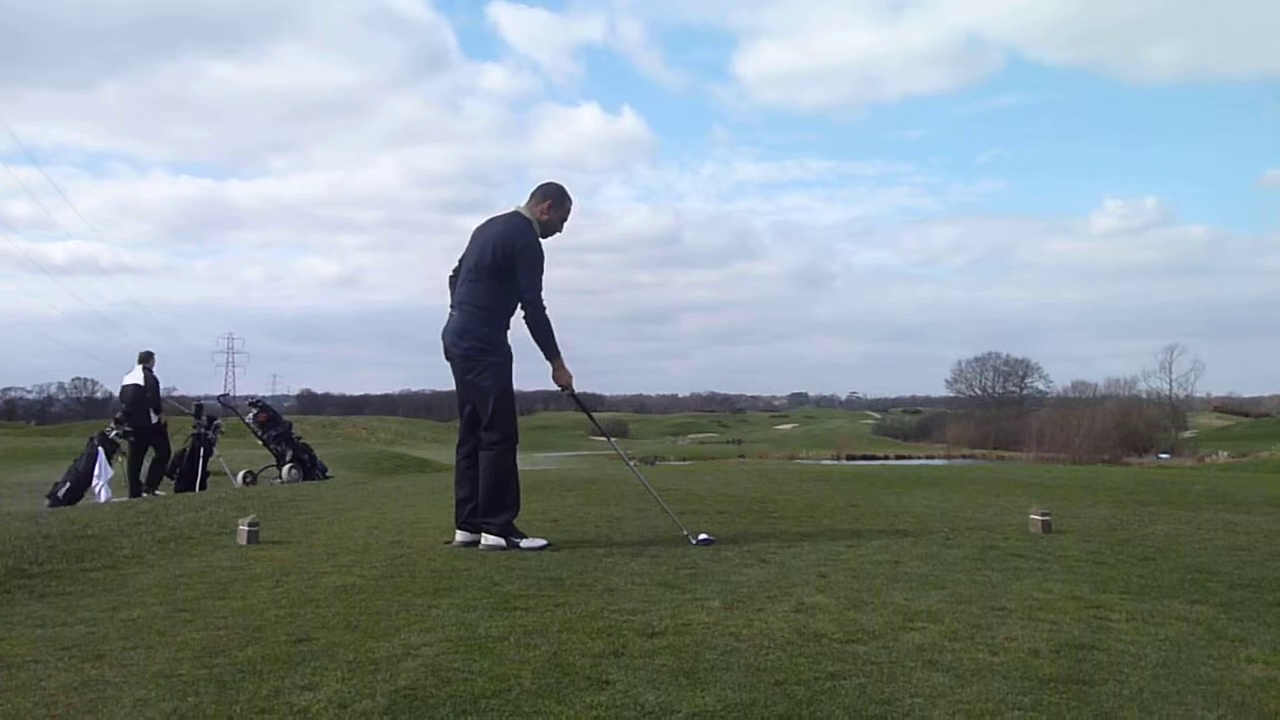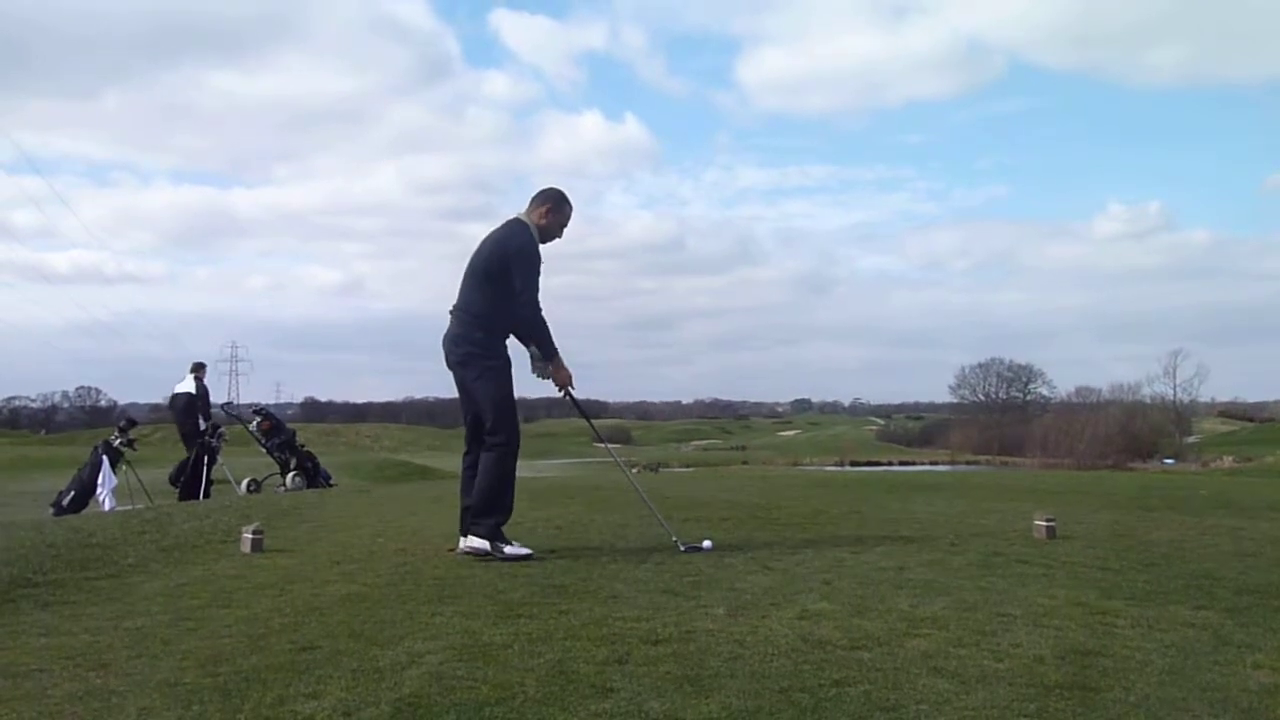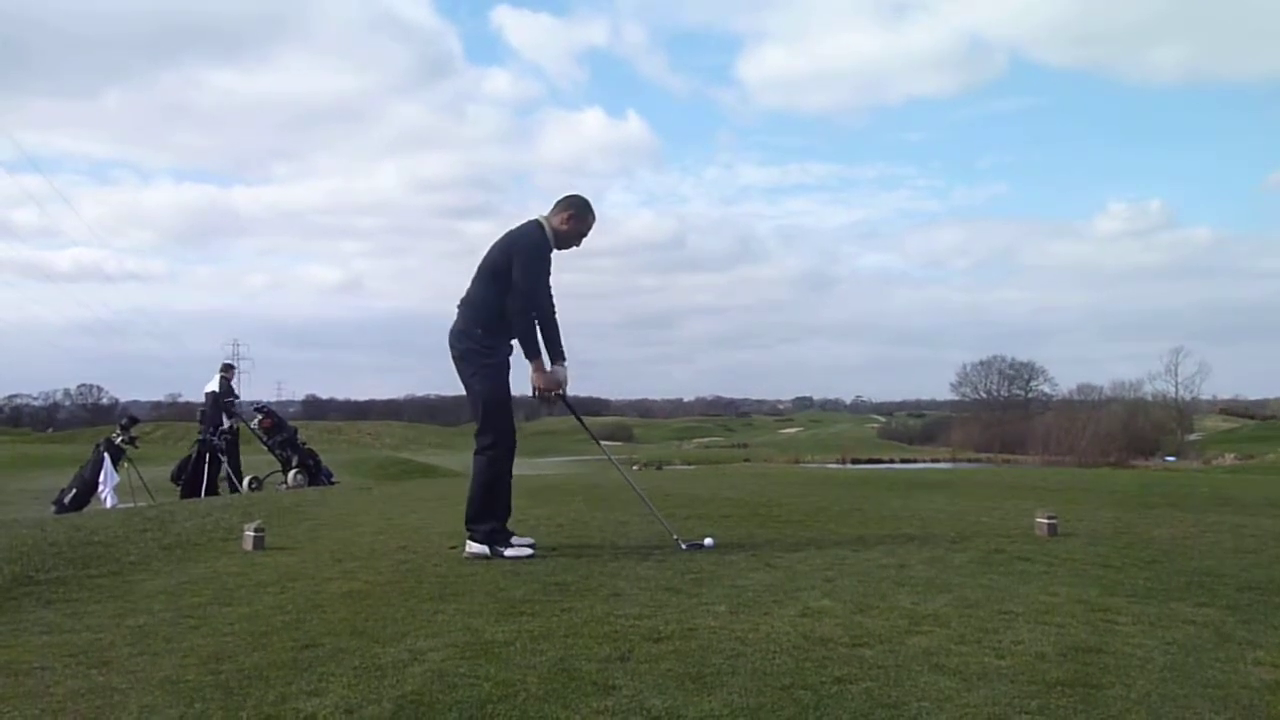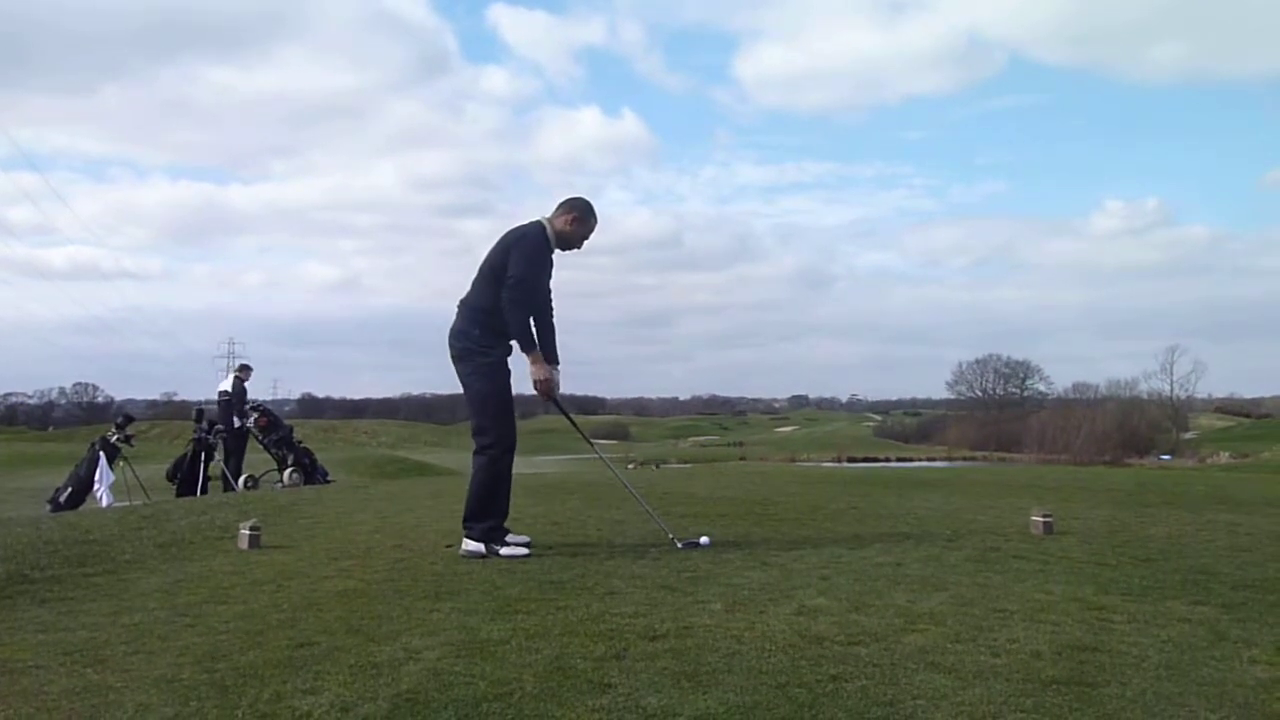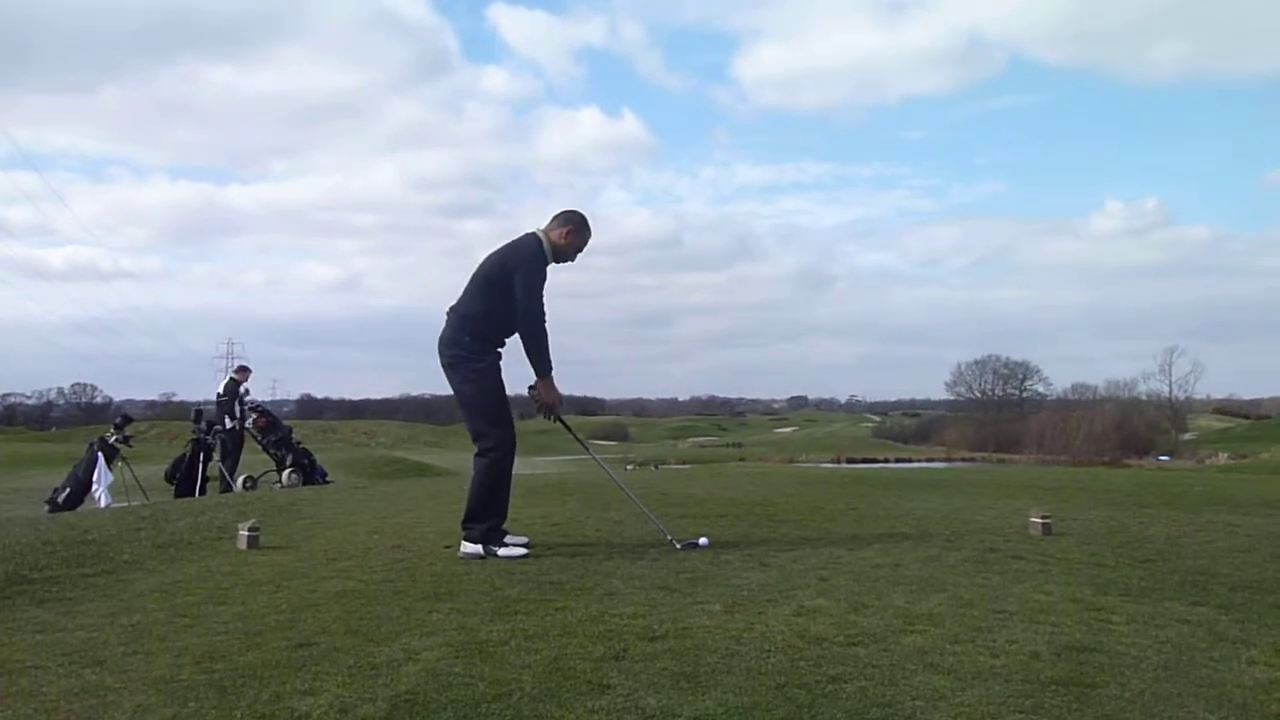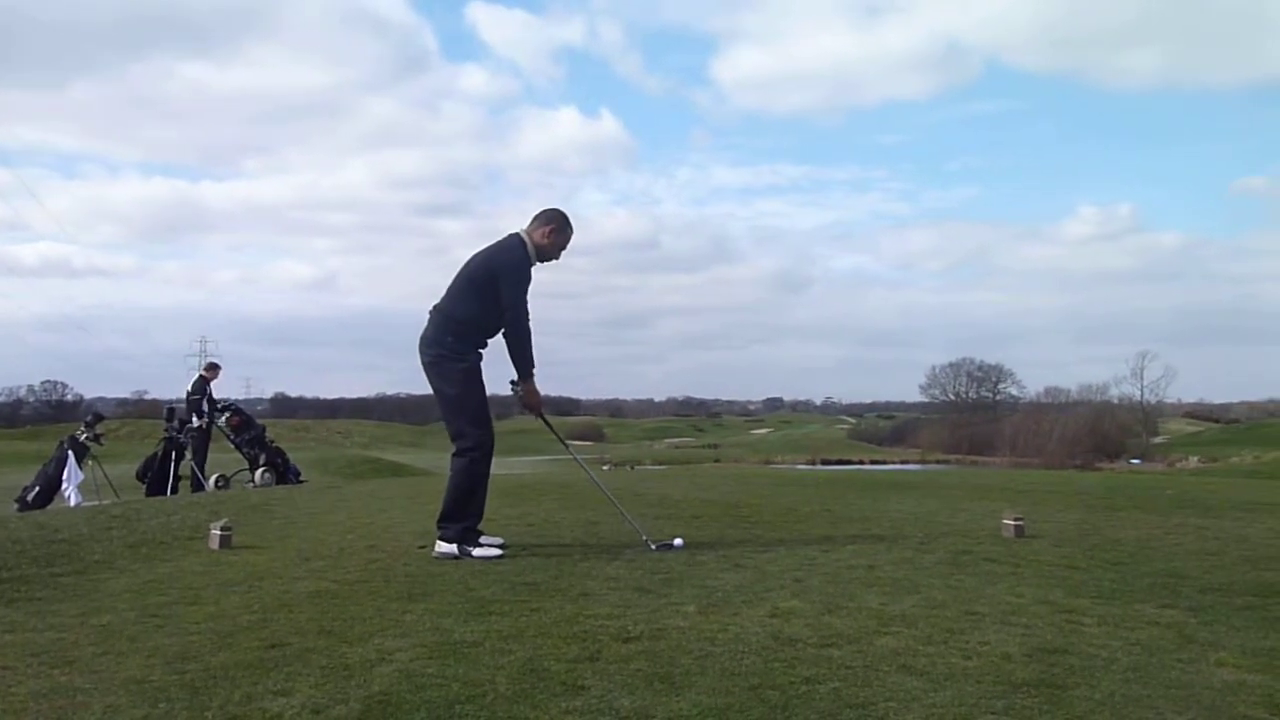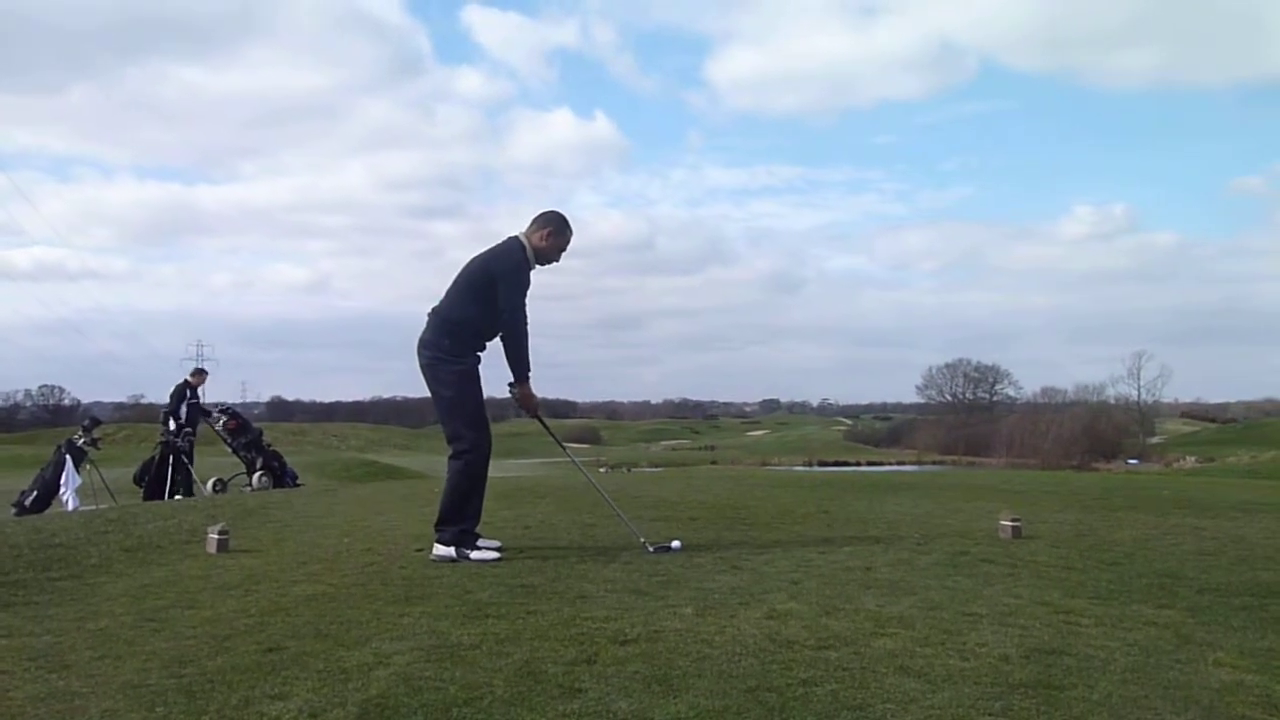
dt=0.7s
person 1, frame 1
left shoulder: (492, 226)
right shoulder: (525, 240)
left elbow: (456, 277)
right elbow: (533, 307)
right wrist: (557, 362)
left hip: (460, 335)
right hip: (482, 341)
left knee: (473, 432)
right knee: (499, 434)
left ankle: (470, 525)
right ankle: (498, 528)
person 1, frame 2
left shoulder: (506, 237)
right shoulder: (521, 244)
right elbow: (528, 309)
left wrist: (535, 350)
right wrist: (555, 360)
left hip: (466, 343)
right hip: (479, 348)
left knee: (481, 439)
right knee: (502, 436)
left ankle: (472, 530)
right ankle: (484, 530)
person 1, frame 3
left shoulder: (537, 247)
right shoulder: (530, 242)
left elbow: (544, 310)
right elbow: (520, 306)
left wrist: (558, 363)
right wrist: (537, 366)
left hip: (485, 344)
right hip: (478, 344)
left knee: (501, 438)
right knee: (496, 439)
left ankle: (493, 529)
right ankle: (482, 535)
person 1, frame 4
left shoulder: (539, 249)
right shoulder: (531, 240)
left elbow: (541, 311)
right elbow: (513, 300)
left wrist: (551, 366)
right wrist: (535, 359)
left hip: (485, 344)
right hip: (477, 343)
left knee: (503, 438)
right knee: (494, 438)
left ankle: (490, 527)
right ankle: (478, 535)
person 1, frame 5
left shoulder: (527, 254)
right shoulder: (529, 256)
left elbow: (531, 321)
right elbow: (529, 323)
left wrist: (543, 379)
right wrist: (546, 382)
left hip: (471, 349)
right hip: (467, 350)
left knee: (501, 440)
right knee: (495, 441)
left ankle: (488, 529)
right ankle: (477, 536)
person 1, frame 6
left shoulder: (509, 254)
right shoulder: (514, 258)
left elbow: (512, 322)
right elbow: (516, 323)
left wrist: (524, 379)
right wrist: (527, 380)
left hip: (450, 348)
right hip: (450, 350)
left knee: (479, 440)
right knee: (473, 441)
left ankle: (463, 529)
right ankle: (452, 536)
person 1, frame 7
left shoulder: (508, 257)
right shoulder: (512, 261)
left elbow: (510, 324)
right elbow: (512, 326)
left wrist: (521, 383)
right wrist: (523, 383)
left hip: (449, 351)
right hip: (447, 353)
left knee: (477, 443)
right knee: (470, 445)
left ankle: (461, 532)
right ankle: (449, 539)
